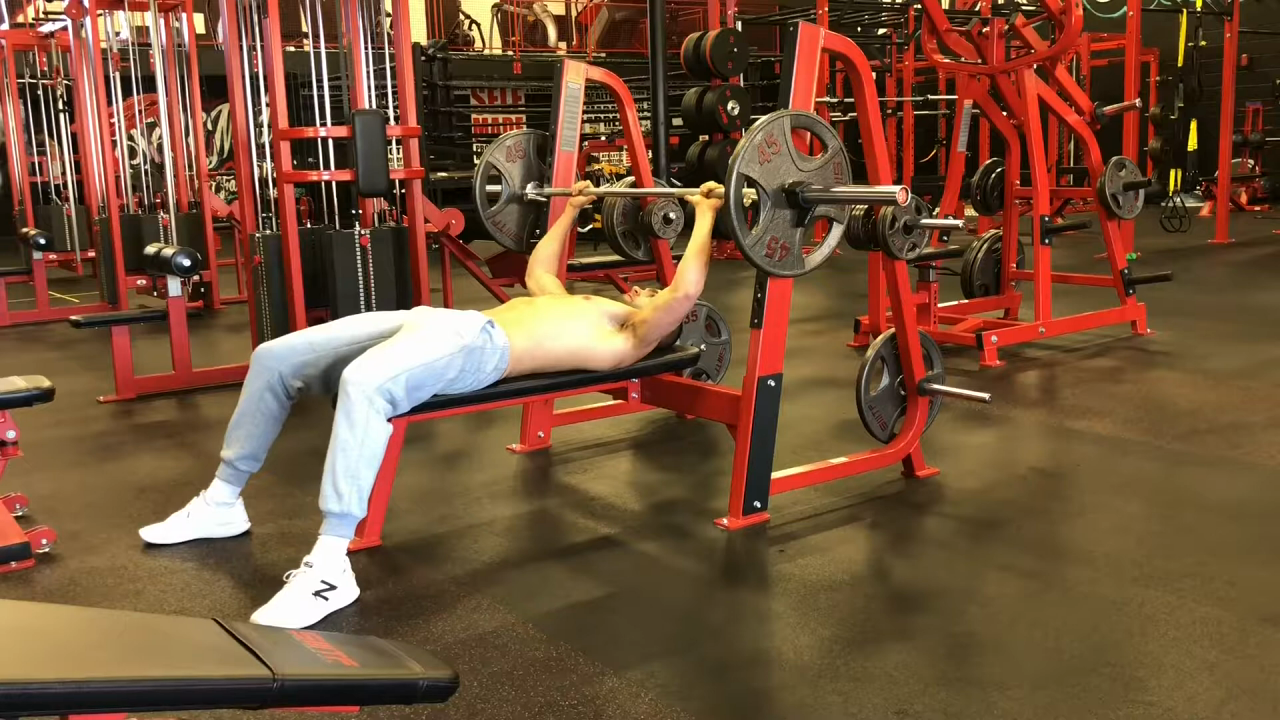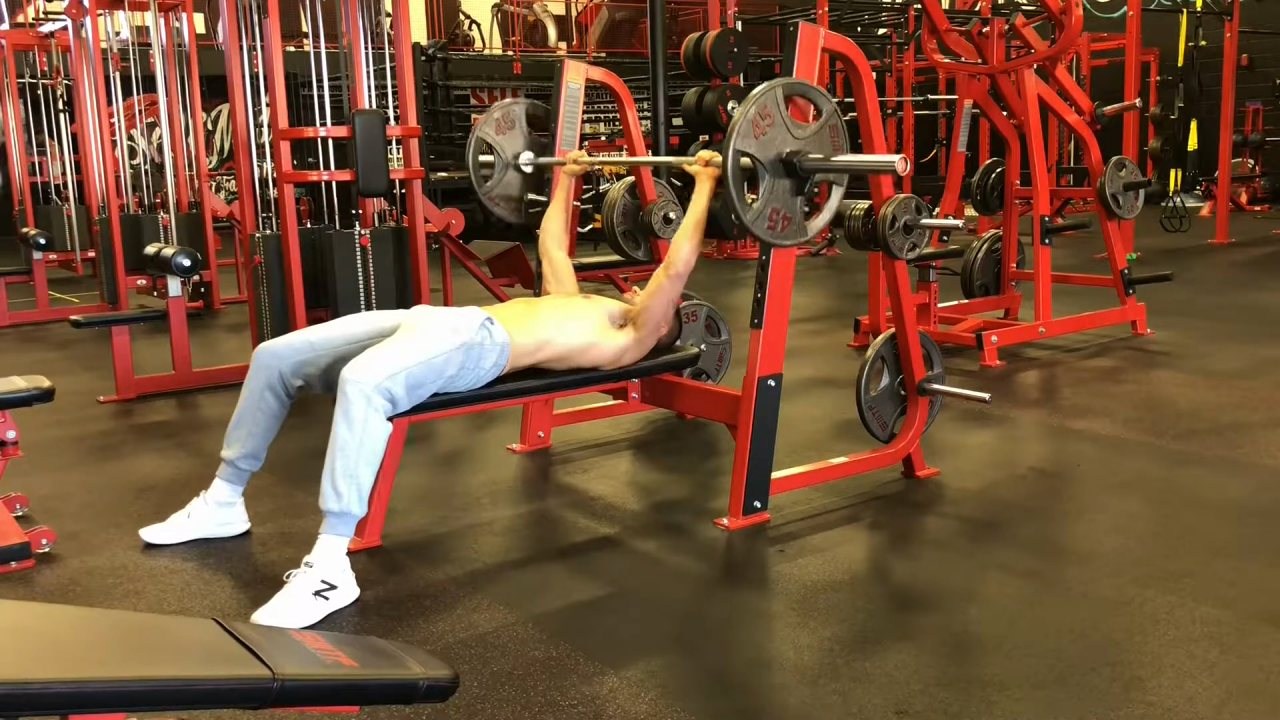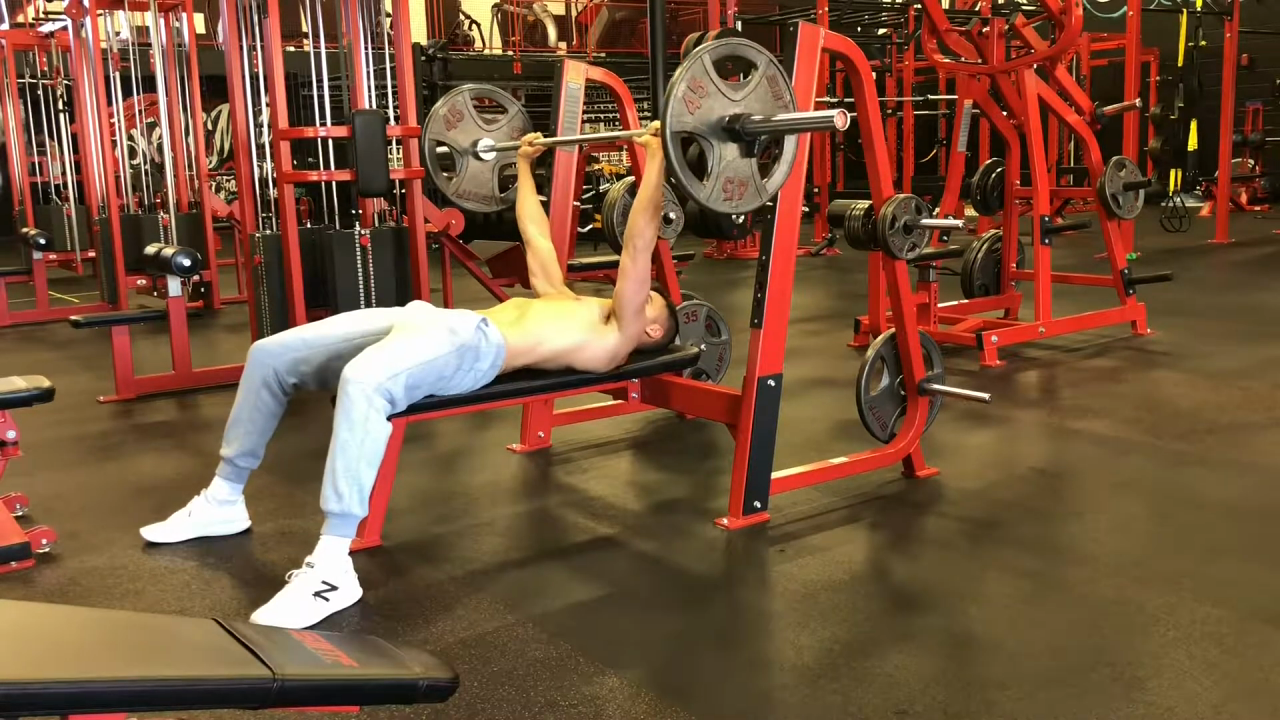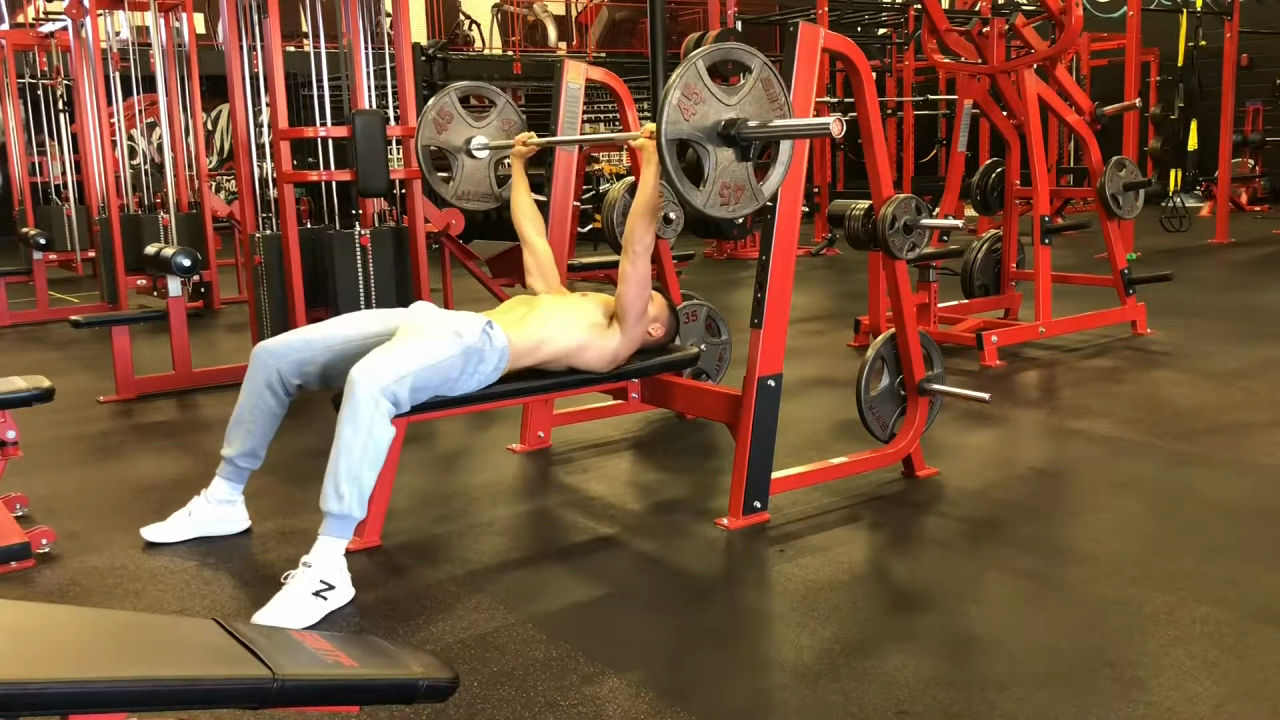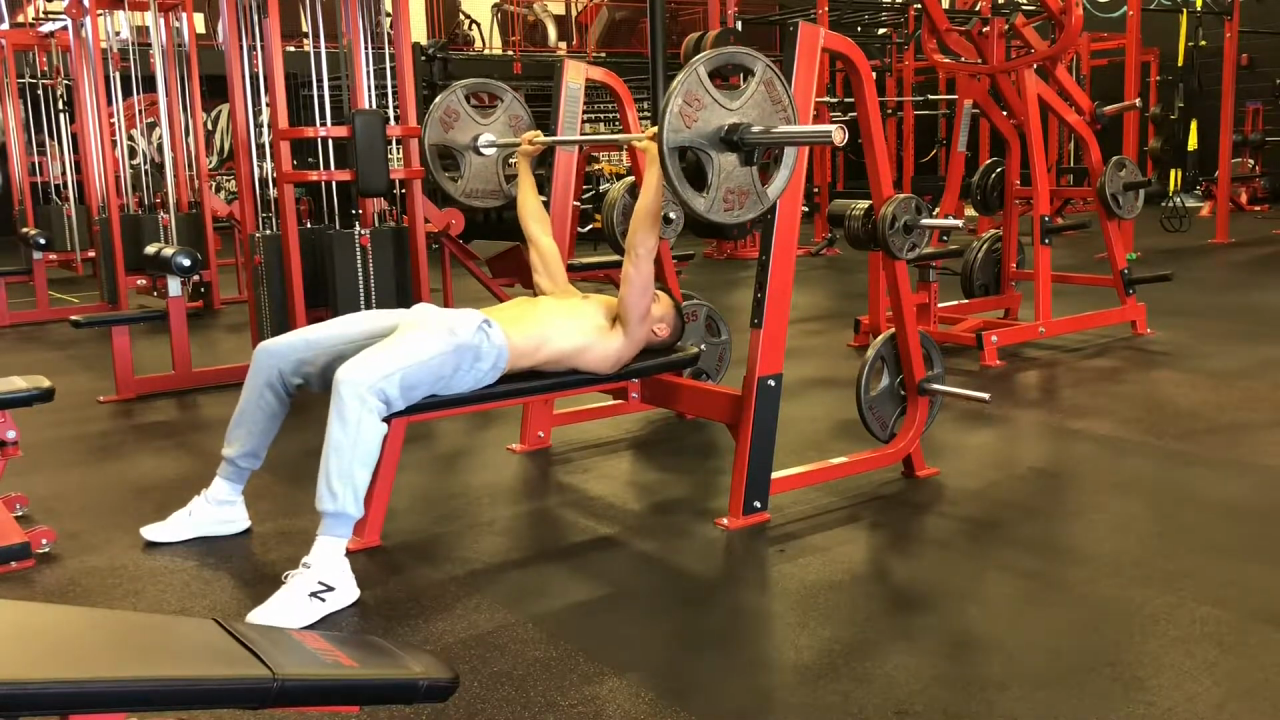
dt=1s
person 1, frame 1
left shoulder: (630, 339)
right shoulder: (584, 306)
left elbow: (685, 292)
right elbow: (537, 271)
left wrist: (704, 215)
right wrist: (571, 209)
left hip: (481, 344)
right hip: (438, 320)
left knee: (364, 383)
right knee: (274, 357)
left ankle: (330, 567)
right ankle: (222, 501)
person 1, frame 2
left shoulder: (628, 339)
right shoulder: (578, 305)
left elbow: (676, 268)
right elbow: (553, 249)
left wrist: (704, 186)
right wrist: (564, 182)
left hip: (480, 342)
right hip: (438, 319)
left knee: (362, 383)
right knee: (274, 356)
left ankle: (330, 565)
right ankle: (224, 500)
person 1, frame 3
left shoulder: (615, 340)
right shoulder: (569, 302)
left elbow: (637, 249)
right elbow: (536, 238)
left wrist: (655, 162)
right wrist: (524, 165)
left hip: (474, 345)
right hip: (429, 318)
left knee: (364, 384)
right knee: (270, 355)
left ankle: (332, 566)
right ankle: (223, 499)
person 1, frame 4
left shoulder: (618, 339)
right shoulder: (568, 303)
left elbow: (636, 250)
right elbow: (533, 239)
left wrist: (651, 163)
right wrist: (517, 164)
left hip: (479, 345)
right hip: (430, 318)
left knee: (369, 383)
right knee: (274, 356)
left ankle: (327, 567)
right ankle: (224, 498)
person 1, frame 5
left shoulder: (621, 341)
right shoulder: (574, 303)
left elbow: (640, 255)
right elbow: (539, 241)
left wrist: (654, 166)
right wrist: (524, 164)
left hip: (478, 345)
right hip: (433, 319)
left knee: (358, 381)
right knee: (275, 355)
left ankle: (329, 568)
right ankle: (224, 499)
